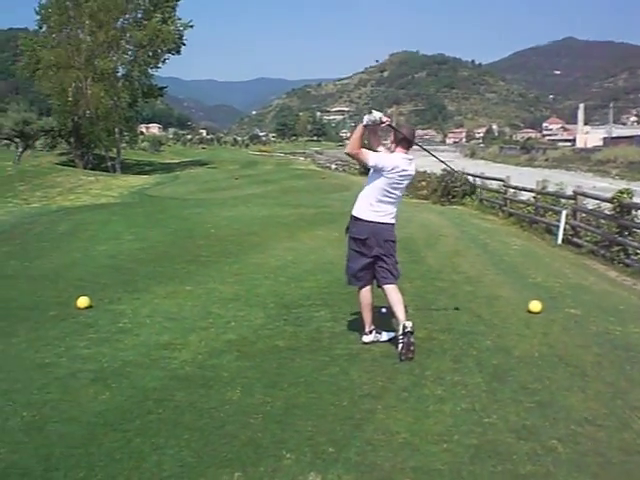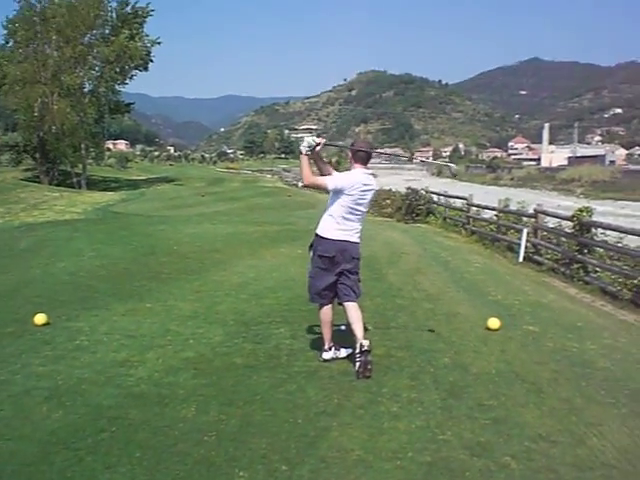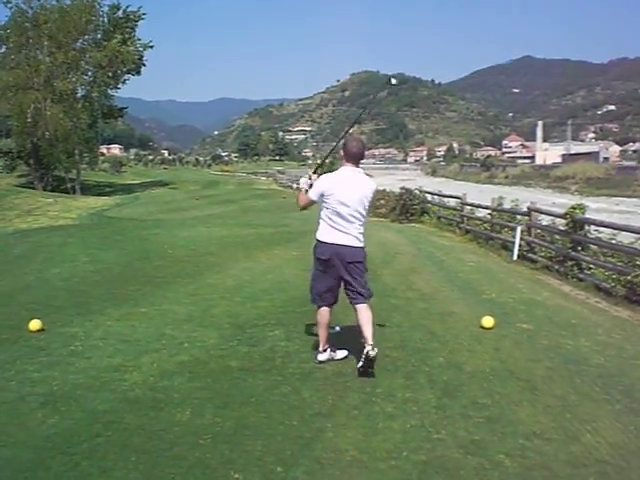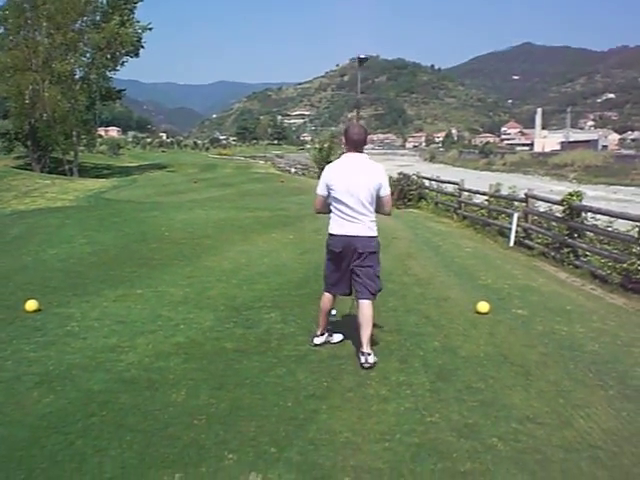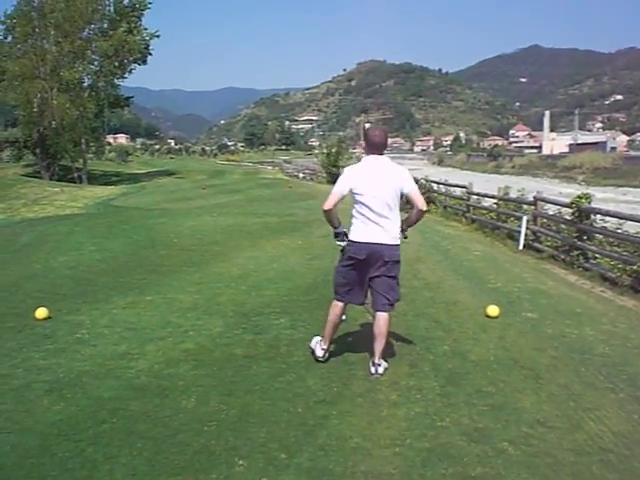
dt=0.3s
person 1, frame 1
left shoulder: (389, 161)
right shoulder: (409, 165)
left elbow: (351, 150)
right elbow: (378, 147)
left wrist: (366, 123)
right wrist: (371, 126)
left hip: (362, 225)
right hip: (385, 228)
left knee: (364, 281)
right knee: (389, 281)
left ankle: (369, 331)
right ankle: (403, 325)
person 1, frame 2
left shoulder: (349, 179)
right shoulder: (370, 182)
left elbow: (309, 181)
right elbow: (334, 177)
left wrist: (305, 155)
right wrist: (317, 156)
left hip: (327, 243)
right hip: (351, 246)
left knee: (325, 299)
right knee: (350, 298)
left ankle: (329, 348)
right ankle: (361, 344)
person 1, frame 3
left shoulder: (328, 182)
right shoulder: (369, 184)
left elbow: (302, 204)
left wrist: (304, 187)
left hip: (326, 247)
right hip: (354, 249)
left knee: (324, 301)
right knee: (361, 299)
left ankle: (324, 349)
right ankle: (369, 345)
person 1, frame 4
left shoulder: (331, 170)
right shoulder: (377, 170)
left elbow: (319, 208)
right elbow: (387, 209)
left hip: (338, 238)
right hip: (366, 240)
left knee: (331, 289)
right knee: (365, 296)
left ankle: (322, 334)
right ankle: (365, 352)
person 1, frame 5
left shoulder: (352, 172)
right shoulder: (400, 172)
left elbow: (328, 207)
right elbow: (421, 207)
left wrist: (337, 229)
right wrist: (404, 226)
left hip: (358, 245)
right hip: (389, 247)
left knee: (341, 297)
right knee: (383, 306)
left ankle: (323, 346)
right ankle: (377, 361)
